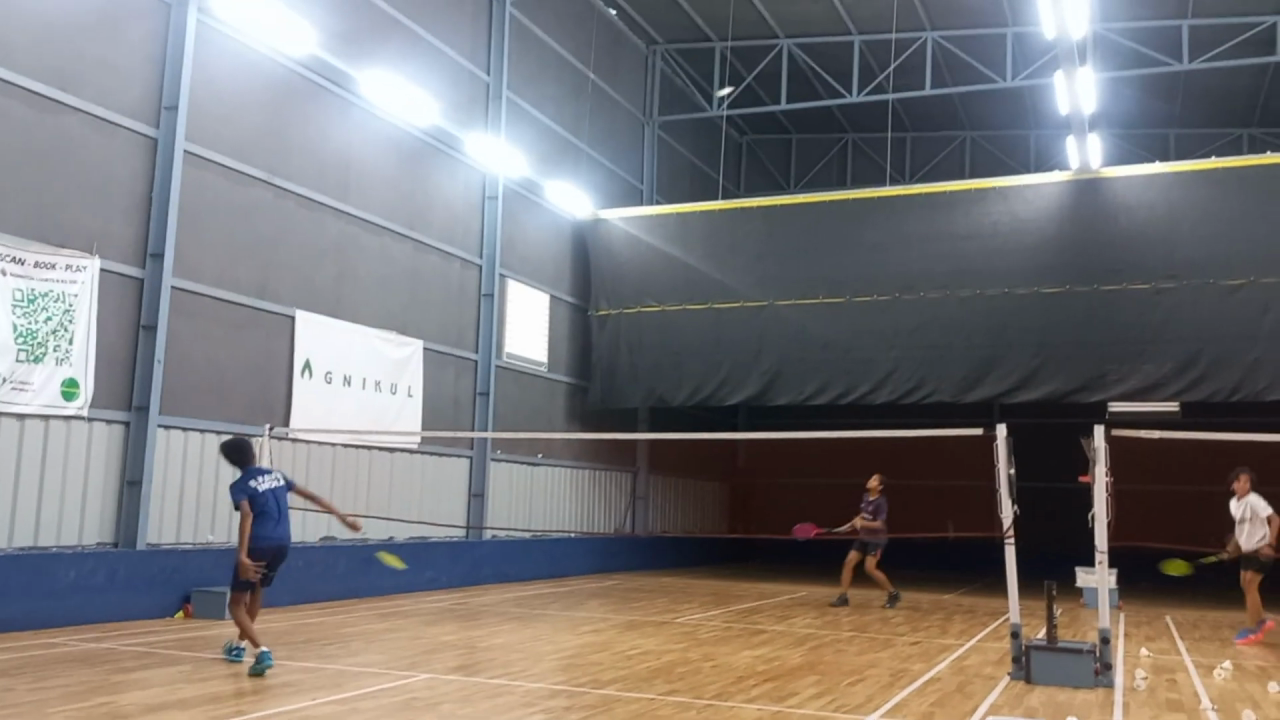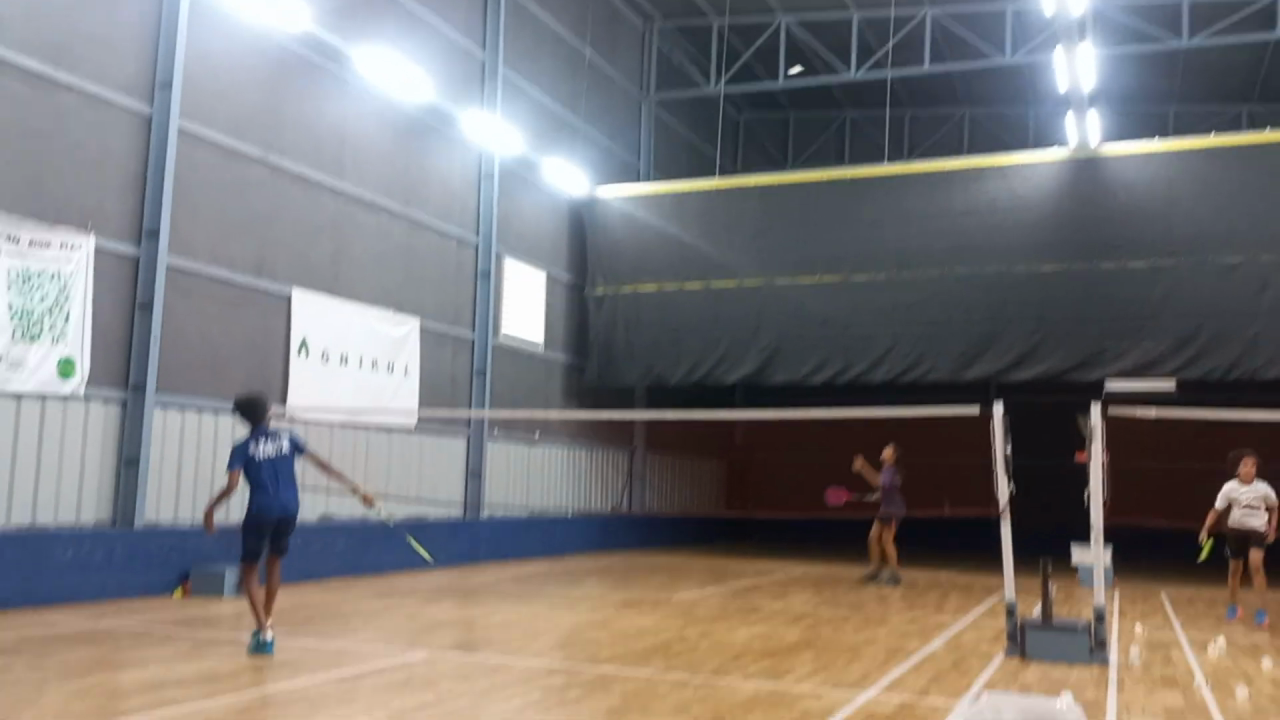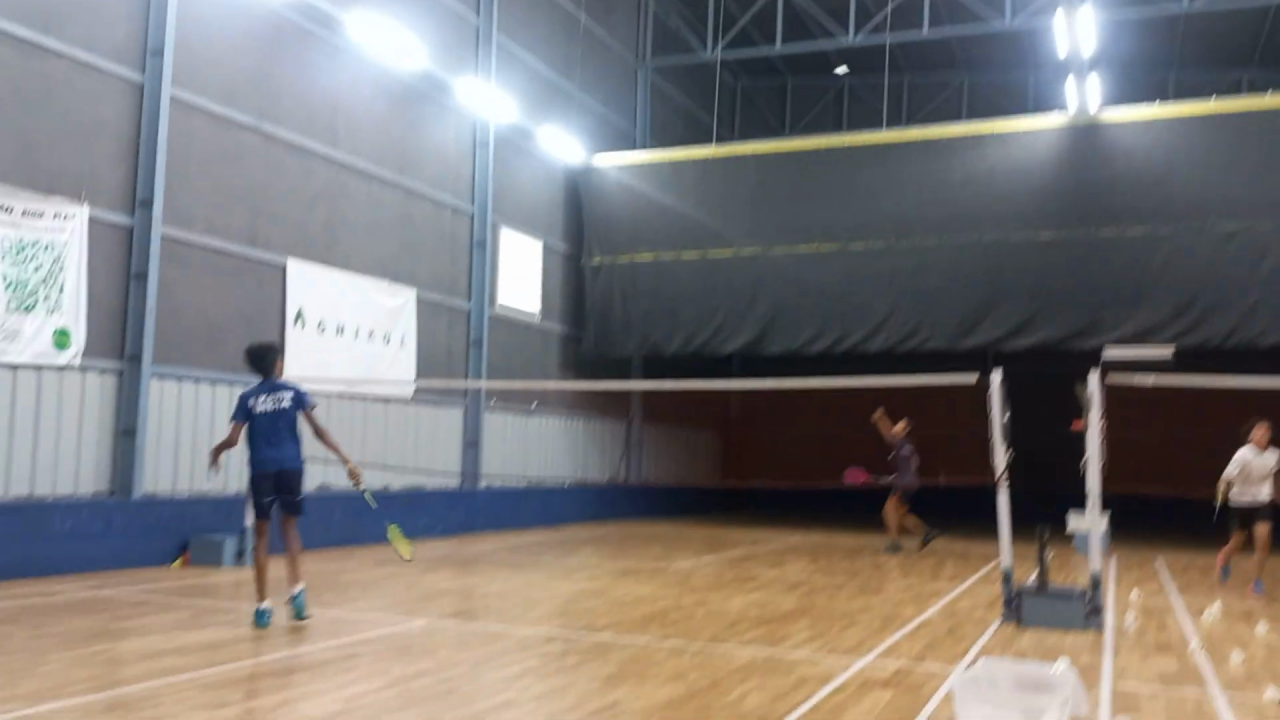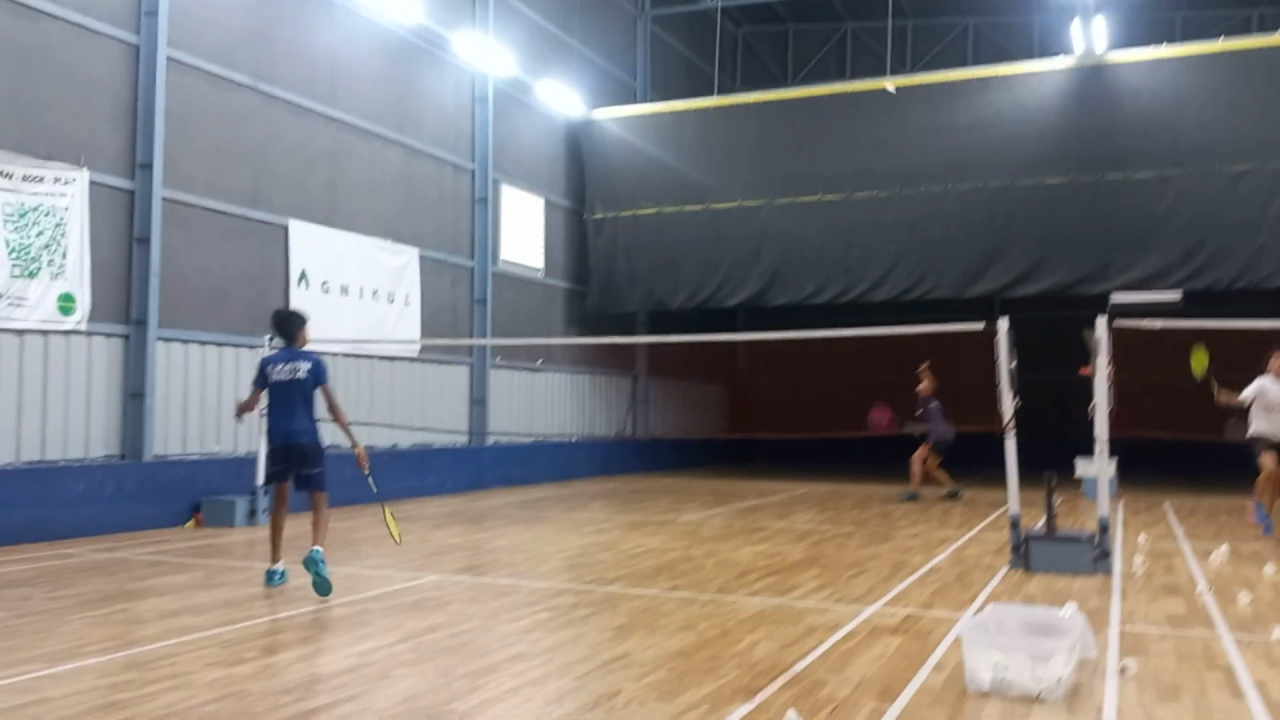
dt=0.2s
person 1, frame 1
left shoulder: (240, 486)
right shoulder: (276, 475)
left elbow: (247, 515)
right elbow: (310, 496)
left wrist: (242, 555)
right wrist: (342, 517)
left hip: (259, 545)
right hip: (282, 543)
left knee: (236, 603)
right knee: (256, 590)
left ankle: (262, 651)
right ankle: (239, 645)
person 1, frame 2
left shoulder: (242, 449)
right shoulder: (286, 438)
left elbow: (231, 486)
right elbow: (320, 464)
left wrist: (210, 509)
right wrist: (355, 488)
left hip: (261, 513)
right hip: (288, 511)
left knee: (250, 573)
right knee: (274, 564)
left ankle: (265, 634)
right ankle: (266, 622)
person 1, frame 3
left shoulder: (247, 398)
right shoulder: (294, 393)
left elbow: (232, 440)
right elbow: (318, 430)
left wrist: (215, 451)
right wrist: (346, 461)
left hip: (262, 469)
right hip: (290, 467)
left knee: (262, 534)
right knee: (290, 527)
left ankle: (263, 606)
right ankle: (296, 589)
person 1, frame 4
left shoulder: (268, 364)
right shoulder: (313, 362)
left elbow: (250, 405)
right elbow: (332, 406)
left wrist: (239, 408)
right wrist: (354, 442)
left hip: (278, 439)
right hip: (306, 439)
left knee: (281, 500)
right knee: (320, 503)
left ankle: (276, 567)
right ankle: (316, 552)
